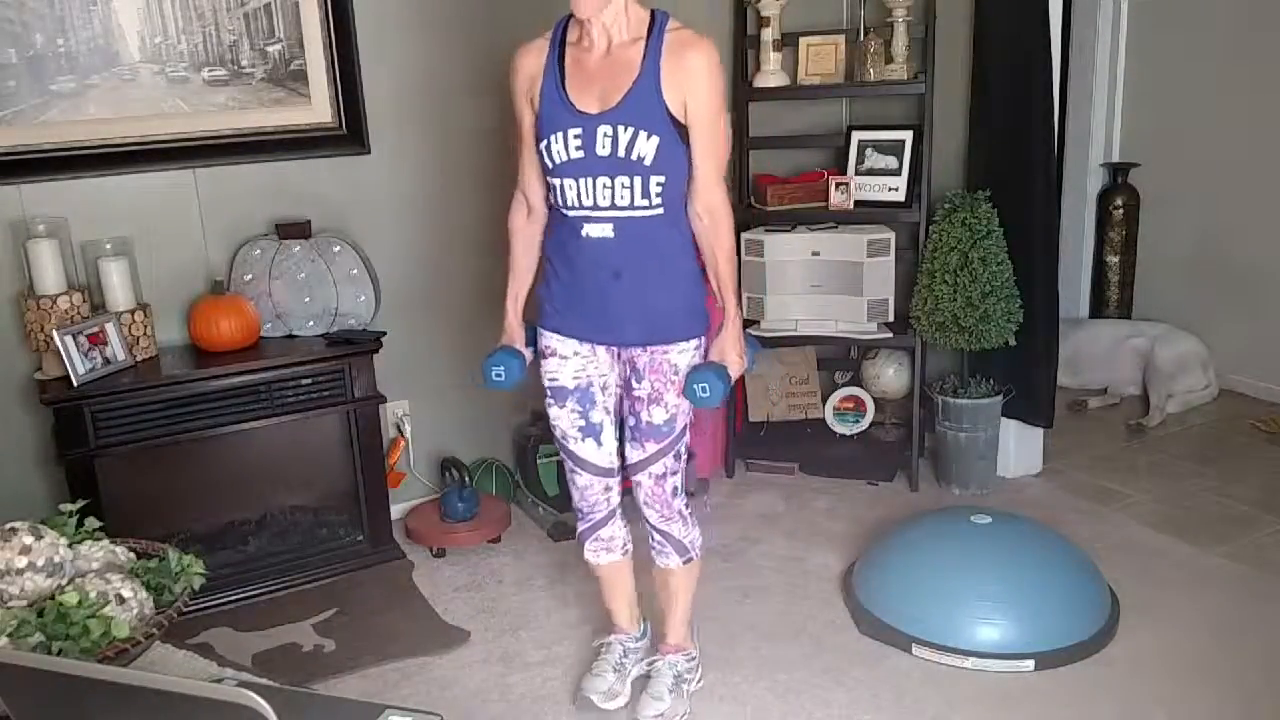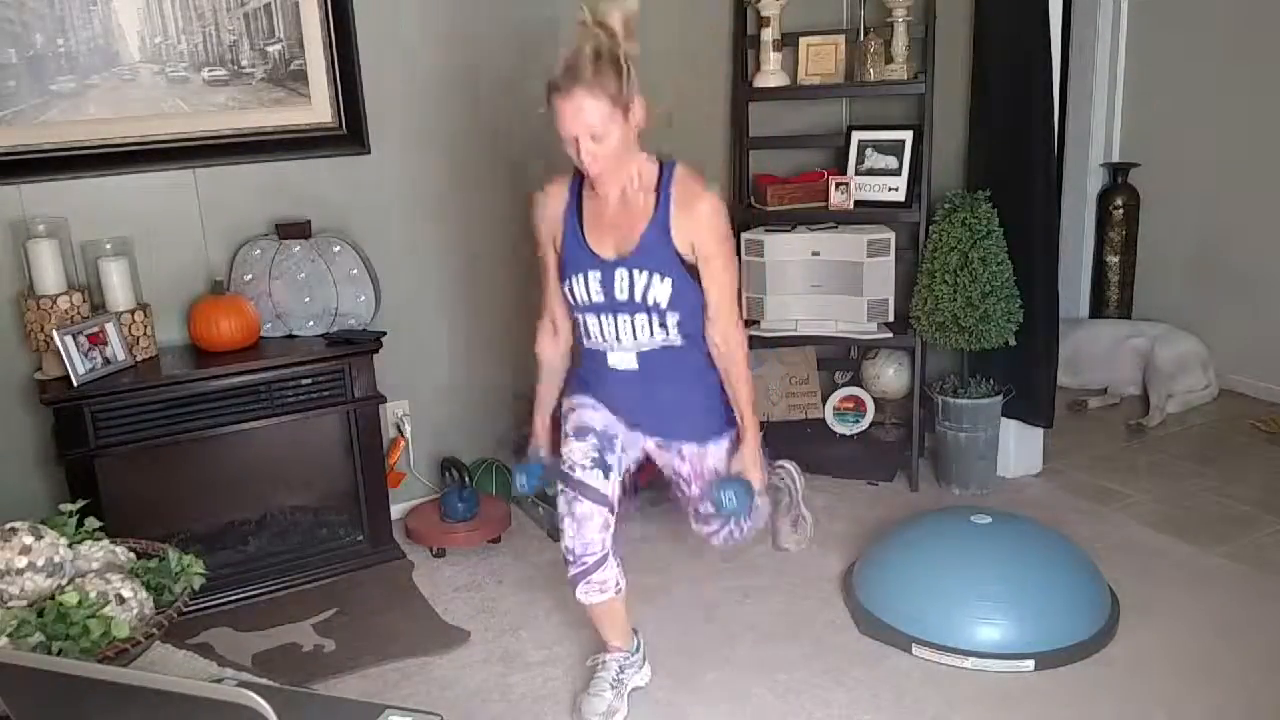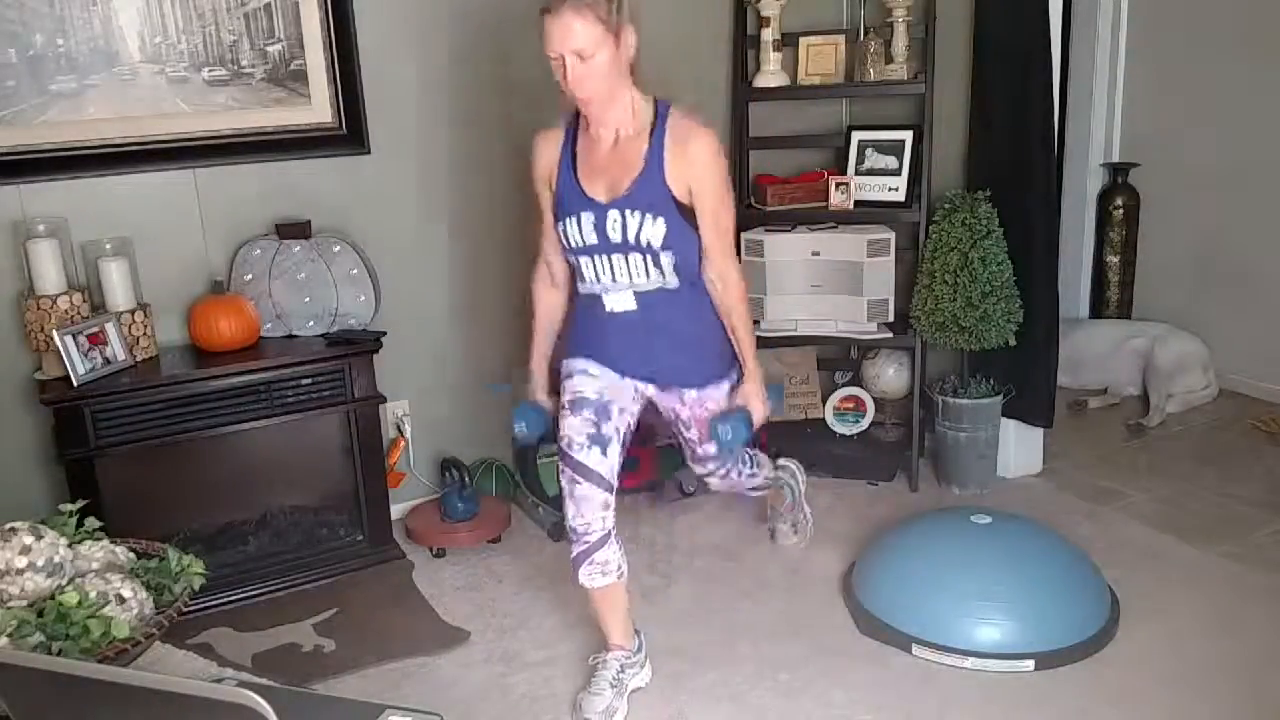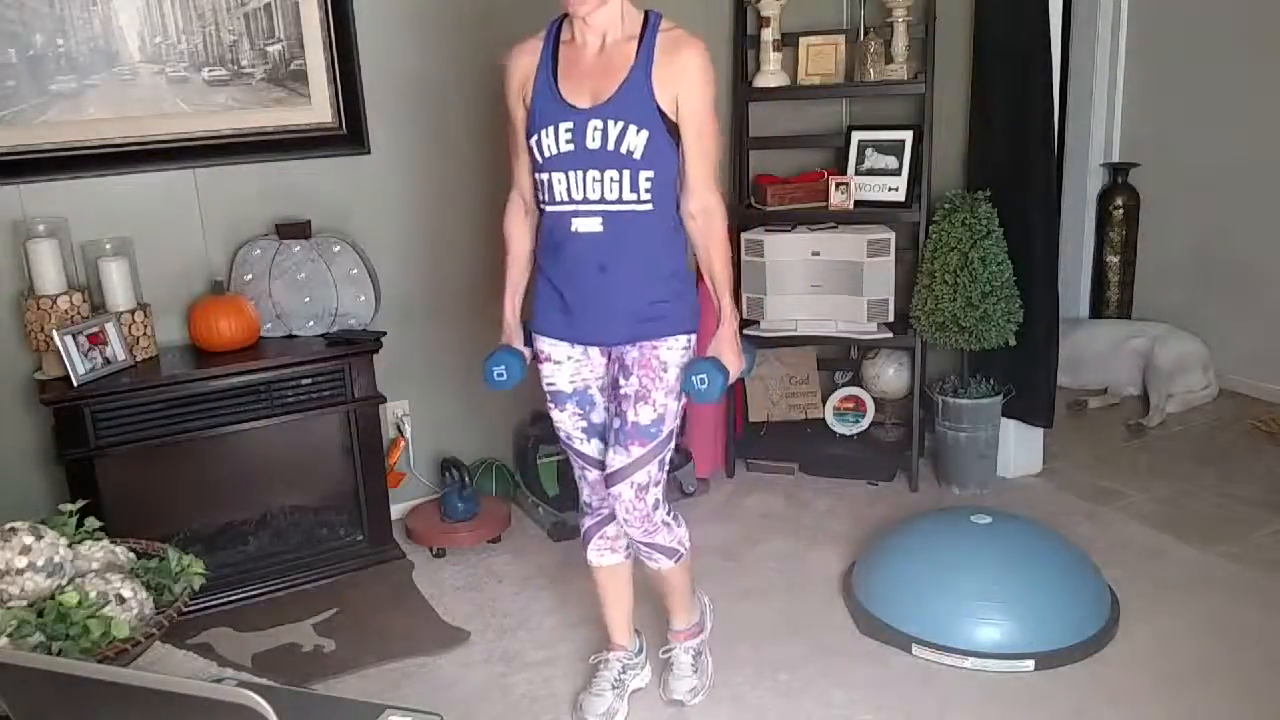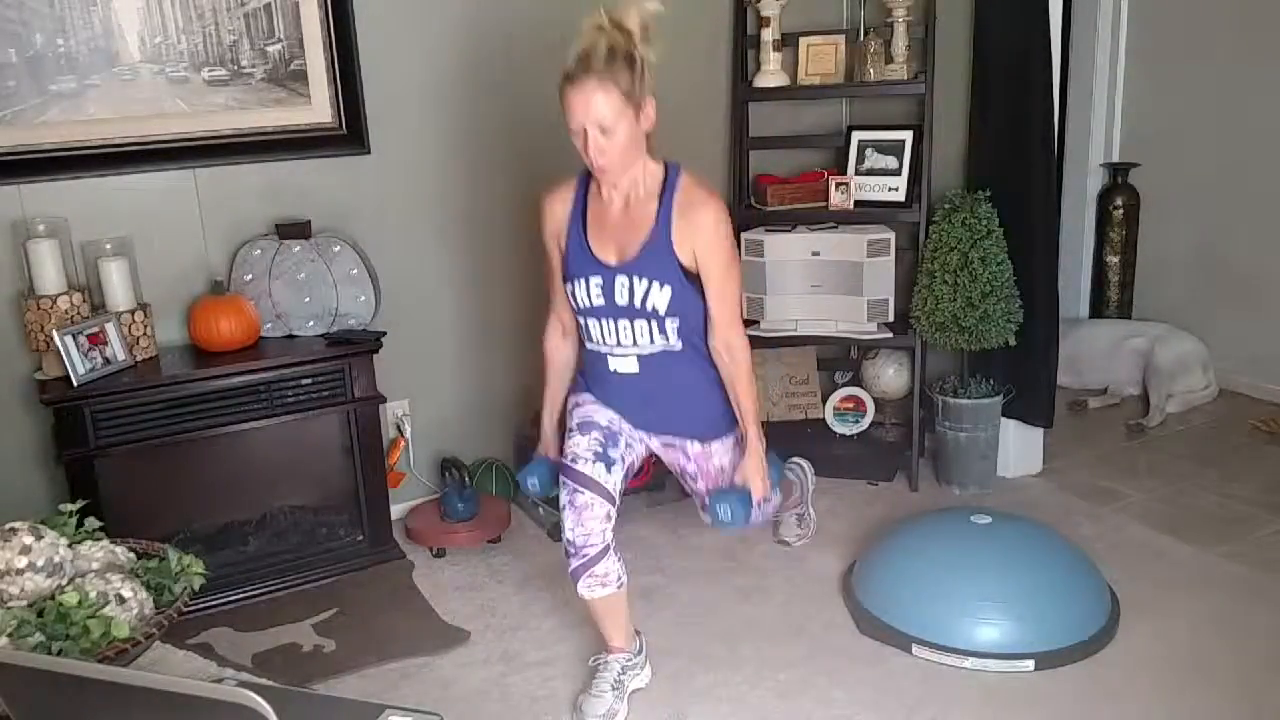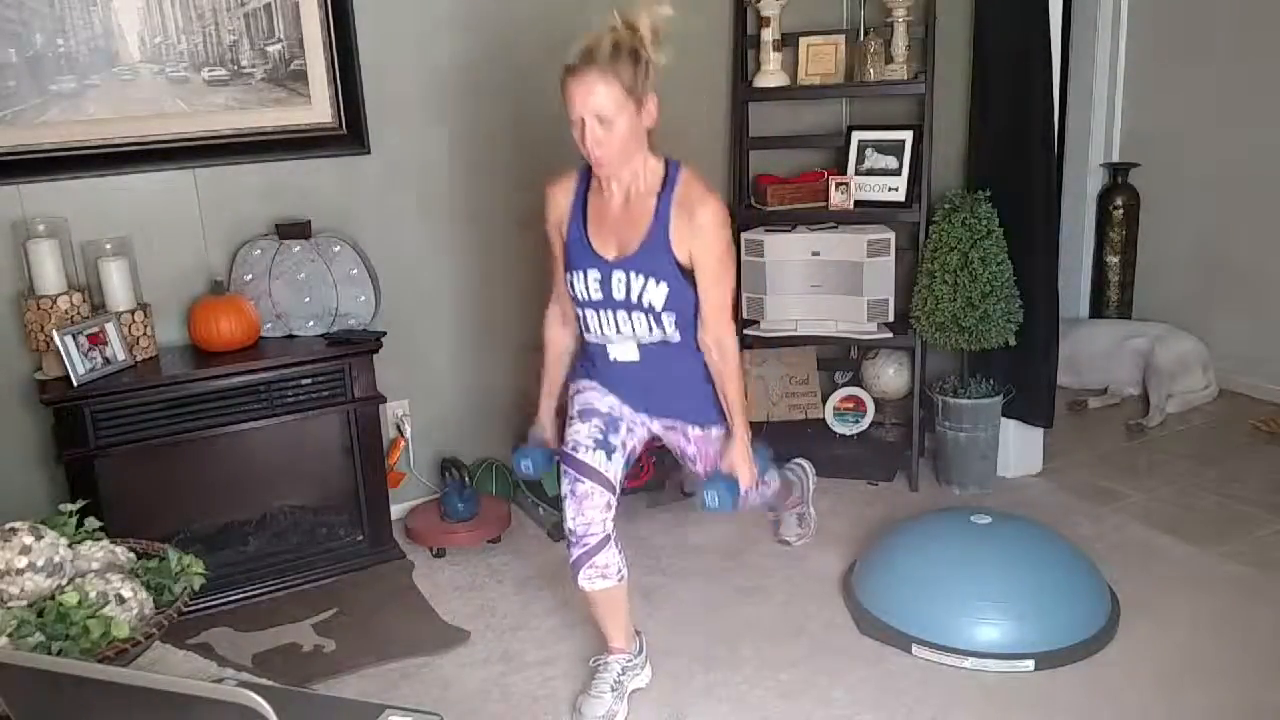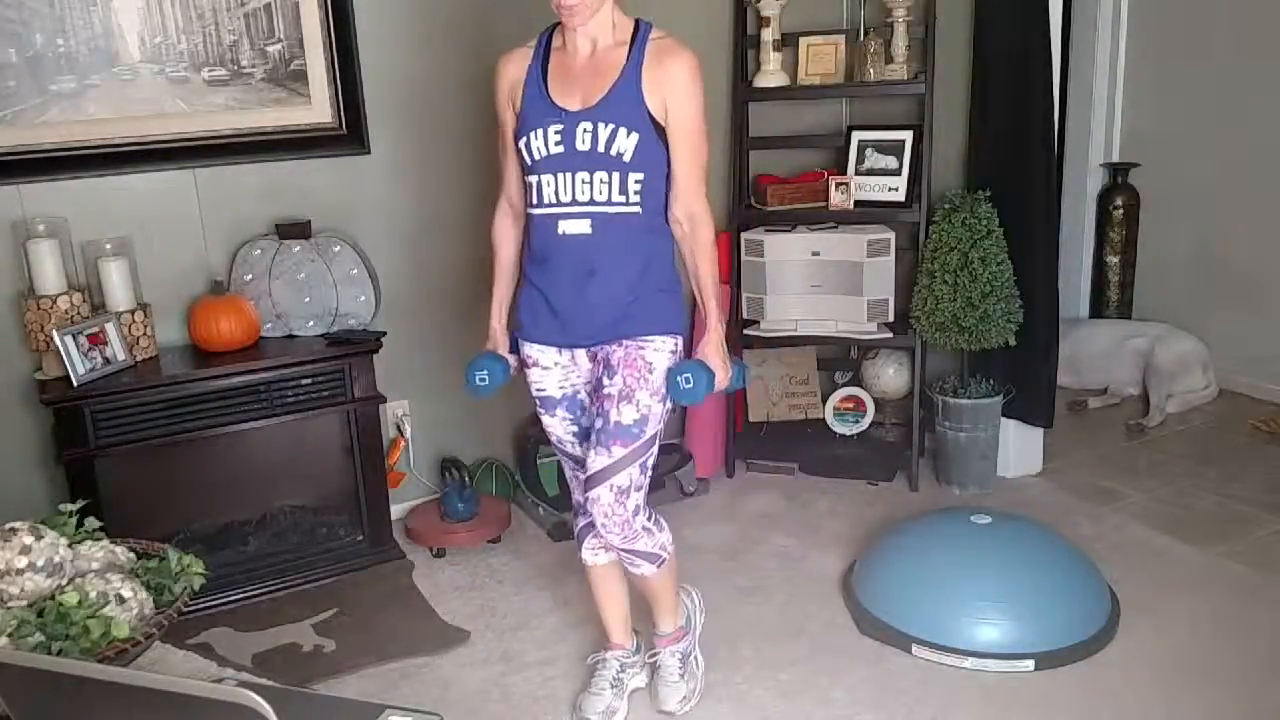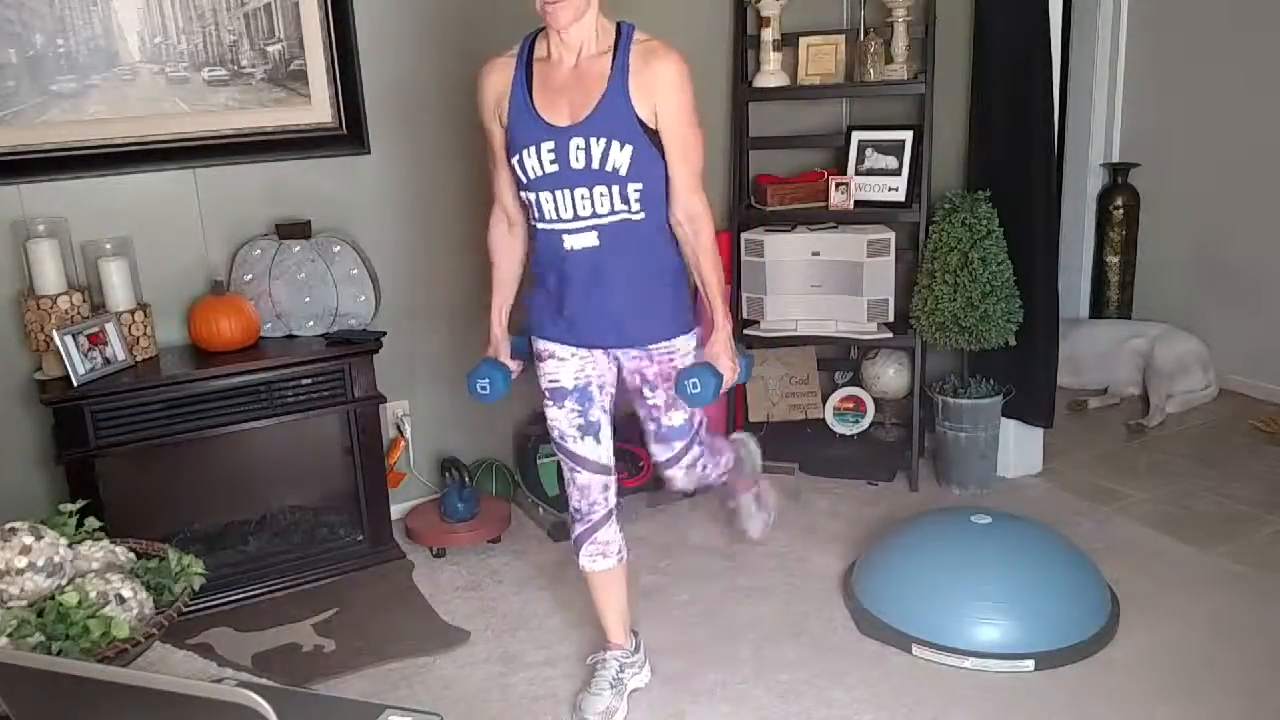
dt=0.2s
person 1, frame 1
left shoulder: (685, 58)
right shoulder: (535, 67)
left elbow: (709, 203)
right elbow: (531, 204)
left wrist: (731, 322)
right wrist: (512, 313)
left hip: (666, 322)
right hip: (571, 326)
left knee: (657, 490)
right knee: (591, 489)
left ankle: (677, 649)
right ankle: (624, 636)
person 1, frame 2
left shoulder: (693, 205)
right shoulder: (554, 204)
left elbow: (724, 327)
right elbow: (555, 321)
left wrist: (746, 437)
right wrist: (541, 422)
left hip: (686, 409)
right hip: (600, 404)
left knee: (720, 521)
right knee: (581, 521)
left ankle: (780, 489)
right ankle: (621, 657)
person 1, frame 3
left shoulder: (689, 146)
right shoulder: (550, 152)
left elbow: (722, 267)
right elbow: (552, 269)
left wrist: (750, 371)
right wrist: (537, 368)
left hip: (688, 357)
right hip: (596, 360)
left knee: (720, 474)
right knee: (584, 507)
left ankle: (777, 481)
right ankle: (620, 653)
person 1, frame 4
right shoulder: (528, 65)
left elbow: (702, 202)
right elbow: (524, 203)
left wrist: (727, 321)
right wrist: (509, 317)
left hip: (652, 320)
right hip: (562, 325)
left knee: (636, 500)
right knee: (597, 493)
left ankle: (689, 625)
right ankle: (621, 652)
person 1, frame 5
left shoulder: (695, 212)
right shoulder: (561, 207)
left elbow: (727, 334)
right elbow: (562, 321)
left wrist: (751, 444)
right wrist: (550, 423)
left hip: (690, 410)
right hip: (604, 401)
right knee: (582, 522)
left ankle: (789, 487)
right ankle: (622, 658)
person 1, frame 6
left shoulder: (692, 210)
right shoulder: (564, 200)
left elbow: (718, 333)
right elbow: (563, 311)
left wrist: (739, 439)
right wrist: (546, 408)
left hip: (688, 394)
right hip: (603, 388)
right knee: (584, 518)
left ankle: (787, 483)
right ankle: (622, 655)
person 1, frame 7
left shoulder: (665, 64)
right shoulder: (519, 70)
left elbow: (689, 209)
right elbow: (513, 206)
left wrist: (715, 329)
right wrist: (497, 316)
left hip: (639, 324)
right hip: (548, 326)
left knee: (613, 504)
right knee: (589, 497)
left ankle: (676, 623)
right ankle: (619, 652)
person 1, frame 8
left shoulder: (653, 69)
right shoulder: (501, 79)
left elbow: (693, 206)
right elbow: (508, 210)
left wrist: (722, 326)
right wrist: (497, 323)
left hip: (651, 322)
right hip: (564, 333)
left knee: (687, 465)
right knee: (588, 497)
left ankle: (740, 460)
right ankle: (621, 654)
